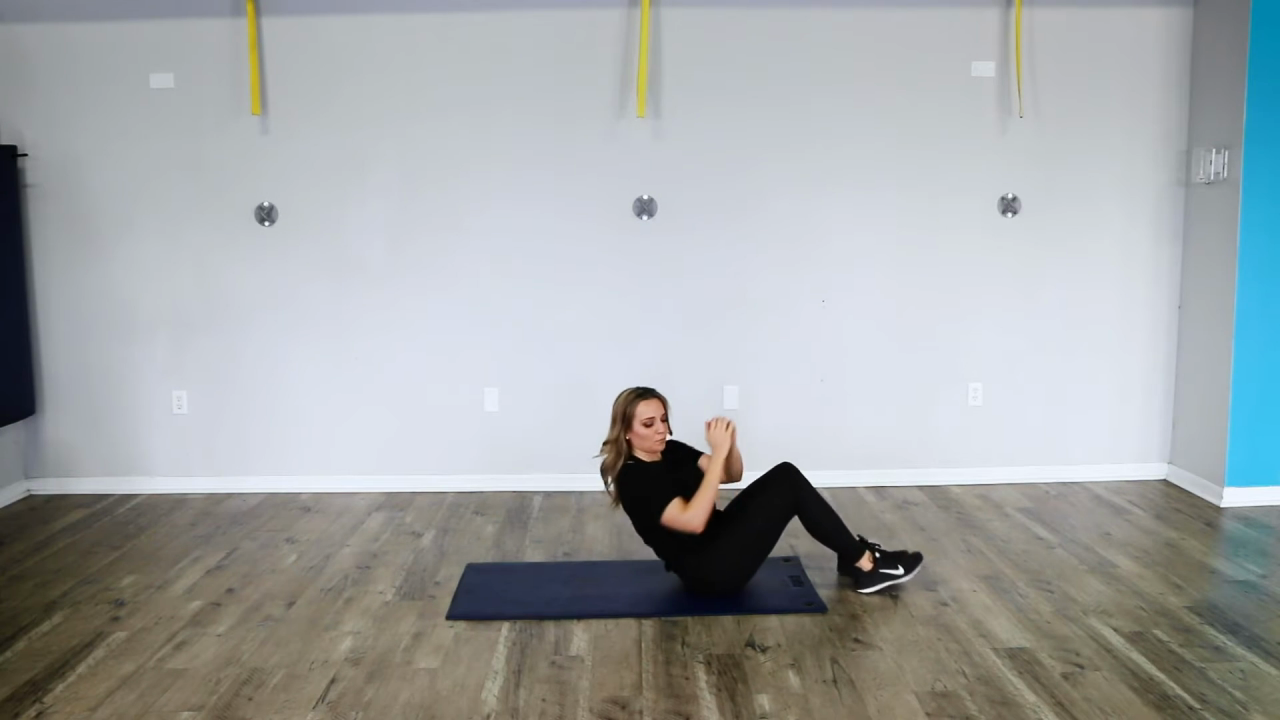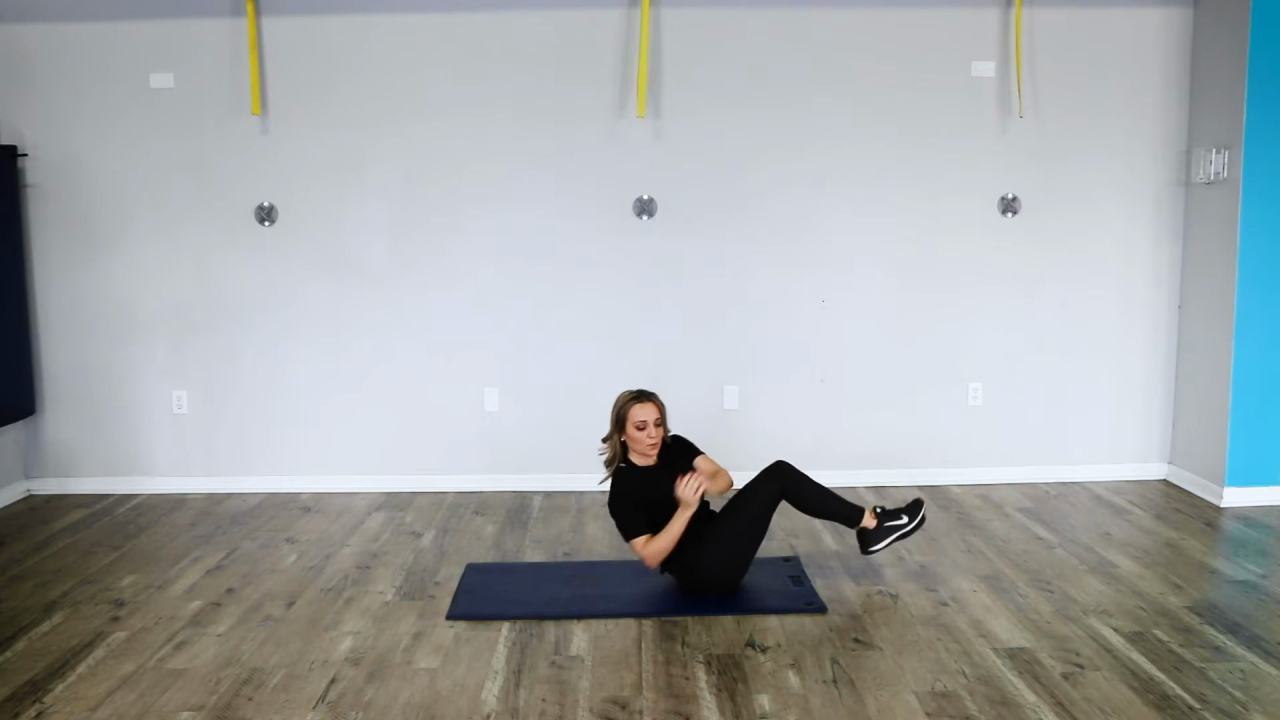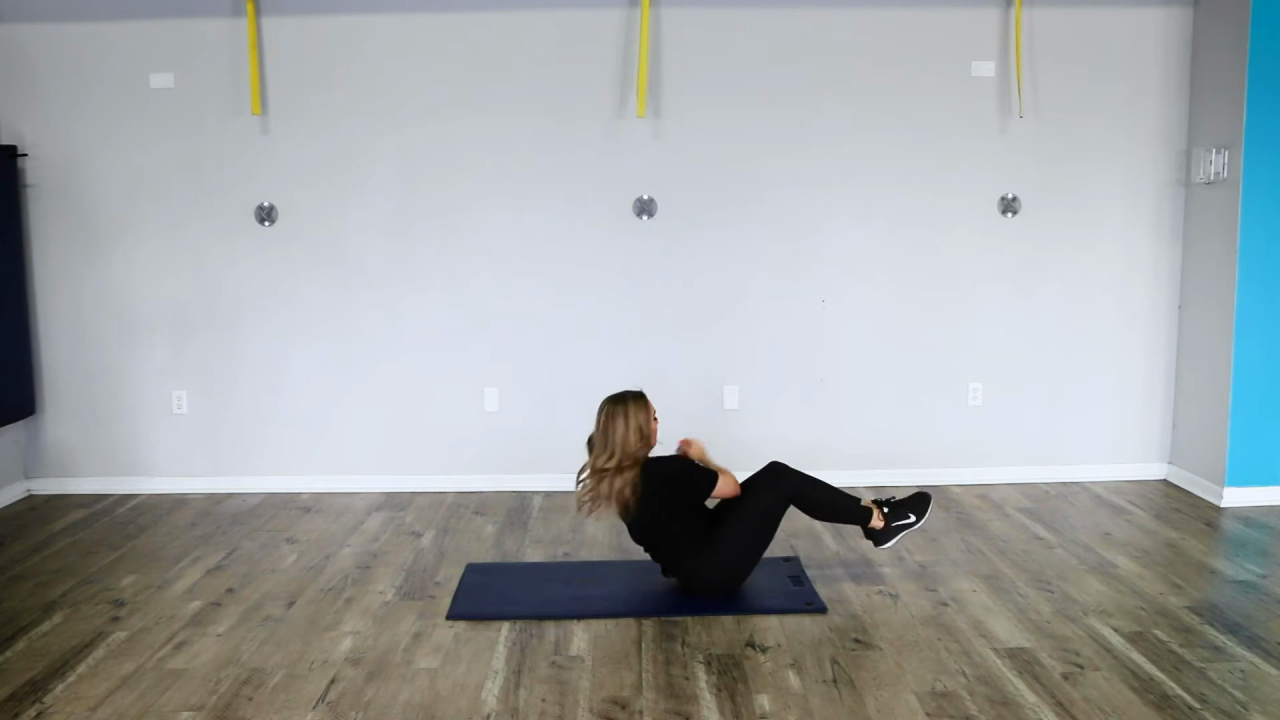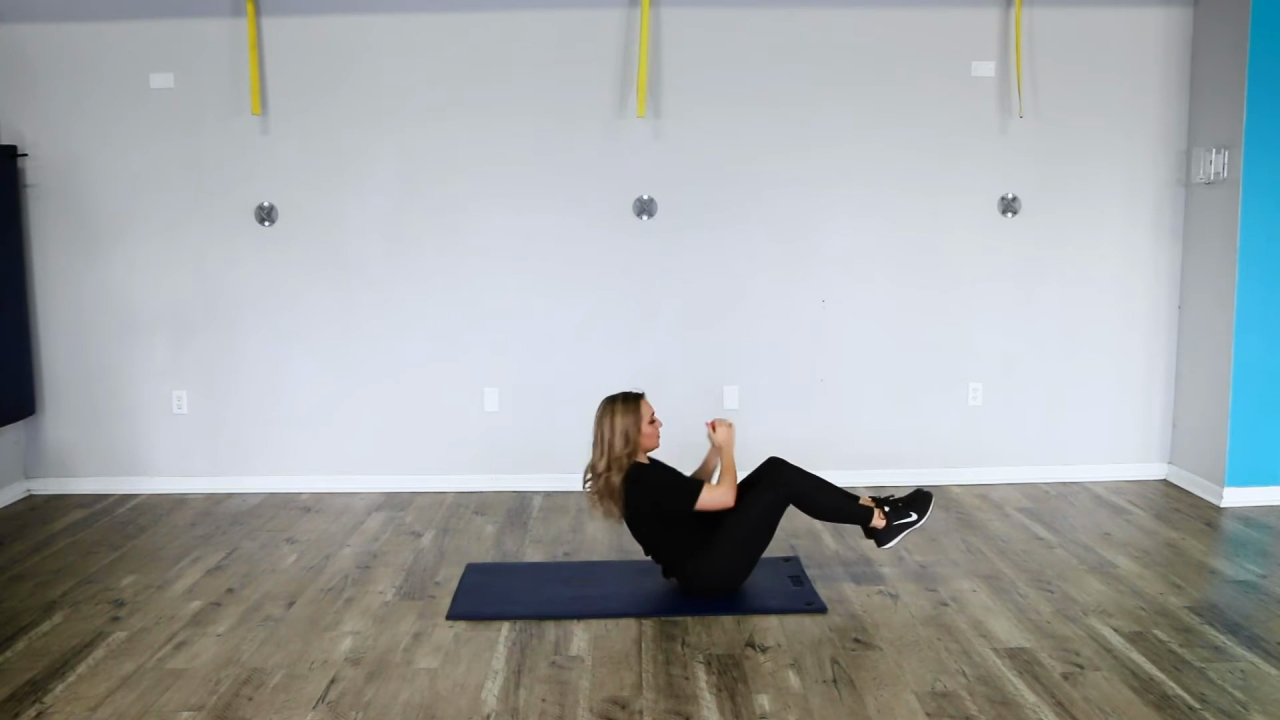
dt=0.5s
person 1, frame 1
left shoulder: (671, 451)
right shoulder: (633, 481)
left elbow: (733, 474)
right elbow: (695, 520)
left wrist: (728, 445)
right wrist: (716, 462)
left hip: (719, 541)
right hip: (708, 571)
left knee: (785, 474)
right knee: (790, 490)
left ankle: (856, 555)
right ankle: (865, 566)
person 1, frame 2
left shoulder: (675, 447)
right shoulder: (624, 489)
left elbow: (723, 478)
right elbow: (651, 557)
left wrist: (703, 487)
right wrist: (686, 509)
left hip: (715, 541)
right hip: (702, 569)
left knee: (779, 471)
right knee: (776, 479)
left ankle: (869, 525)
right ankle: (870, 524)
person 1, frame 3
left shoulder: (612, 481)
right shoulder: (670, 471)
right elbow: (733, 488)
right wrist: (702, 461)
left hip: (701, 546)
right hip: (709, 569)
left knee: (775, 472)
right knee: (785, 484)
left ankle: (871, 509)
right ankle: (879, 523)
person 1, frame 4
left shoulder: (628, 476)
right shoulder: (648, 482)
left elbow: (692, 492)
right elbow: (726, 497)
left wrist: (714, 450)
right wrist: (726, 448)
left hip: (704, 542)
right hip: (709, 570)
left knee: (775, 468)
right knee: (784, 483)
left ankle: (871, 507)
right ankle: (880, 521)
